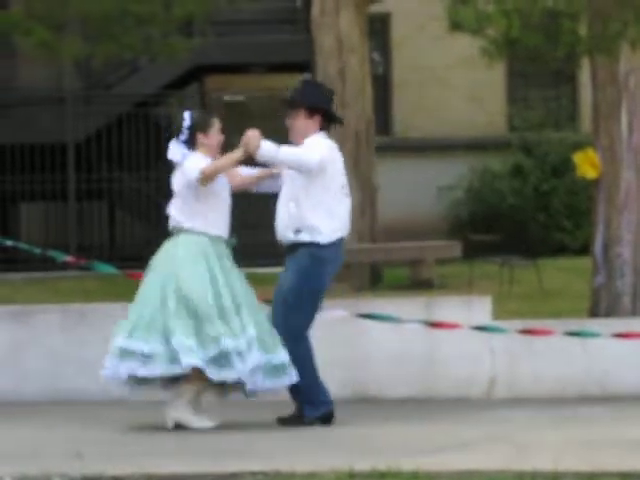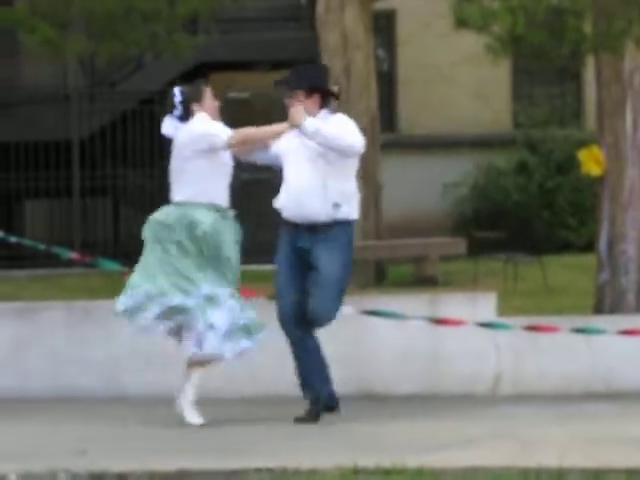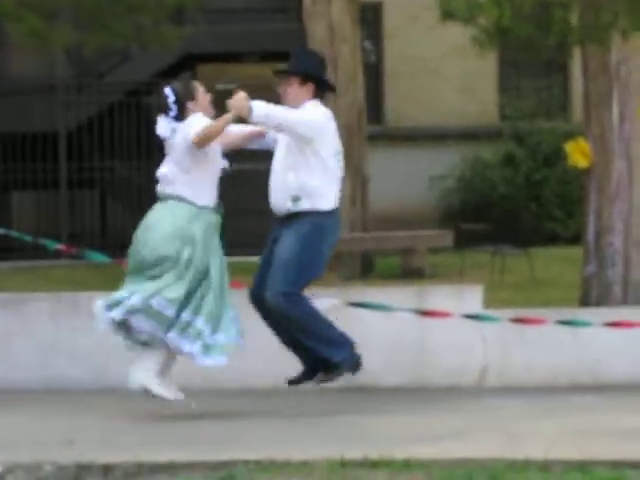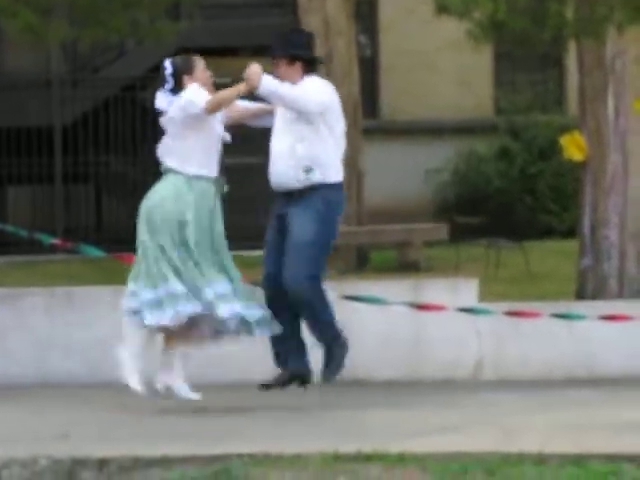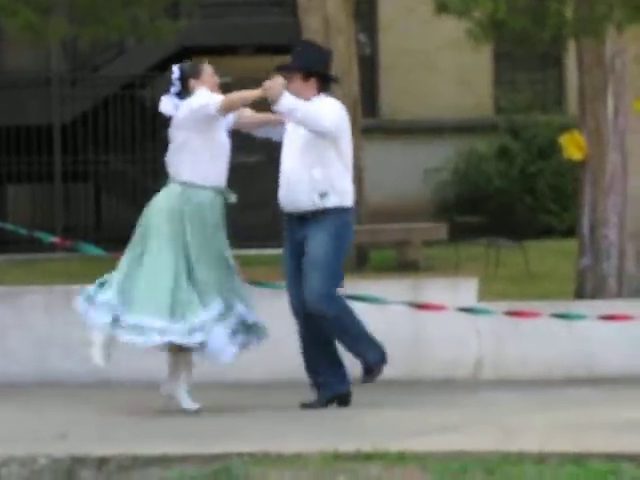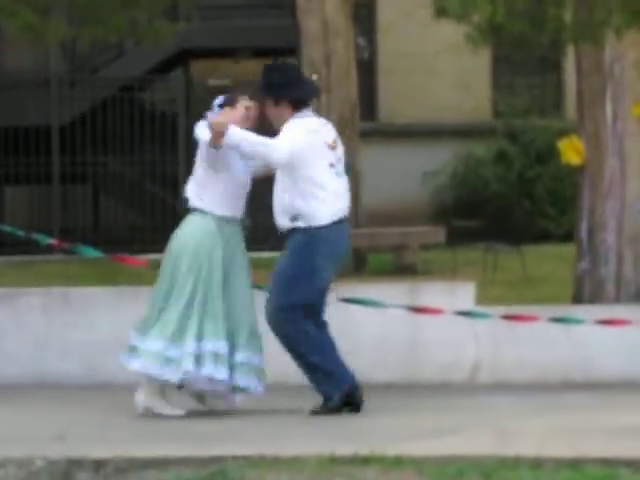
dt=0.4s
person 1, frame 1
left shoulder: (321, 148)
right shoulder: (310, 155)
left elbow: (300, 161)
right elbow: (284, 180)
left wrist: (262, 148)
left hip: (312, 255)
right hip: (305, 254)
left knee: (286, 330)
right knee: (286, 330)
left ankle: (316, 407)
right ankle: (310, 404)
person 1, frame 2
left shoulder: (340, 126)
right shoulder: (293, 138)
left elbow: (356, 146)
right elbow: (264, 151)
left wrist: (307, 125)
left hip: (333, 235)
right hip: (293, 233)
left knee: (319, 311)
right knee: (290, 314)
left ankle: (316, 342)
right ankle: (321, 394)
person 1, frame 3
left shoulder: (315, 116)
right shoulder: (303, 124)
left elbow: (288, 122)
right elbow: (276, 134)
left wrist: (253, 109)
left hip: (312, 225)
right hip: (294, 225)
left knee: (280, 297)
right knee: (263, 296)
left ankle: (339, 353)
right ankle: (318, 357)
person 1, frame 4
left shoulder: (318, 89)
right shoulder: (295, 97)
left elbow: (302, 105)
right elbow: (279, 113)
left wrist: (263, 83)
left hip: (319, 199)
right hip: (289, 201)
left knee: (299, 280)
right knee: (274, 281)
left ankle: (332, 341)
right ankle: (294, 364)
person 1, frame 5
left shoulder: (331, 110)
right shoulder: (303, 116)
left elbow: (316, 121)
right elbow: (286, 126)
left wrist: (281, 99)
left hip: (330, 222)
right hip: (298, 224)
left knee: (319, 299)
right knee: (303, 307)
left ankle: (370, 351)
right ankle: (331, 388)
person 1, frame 6
left shoulder: (298, 133)
right shoulder: (321, 127)
left elbow: (275, 154)
left wrist: (229, 131)
left hip: (313, 237)
right hip: (331, 233)
left knee: (283, 314)
right knee: (306, 317)
left ankle: (337, 383)
right ankle: (343, 391)
person 2, frame 1
left shoulder: (198, 167)
right shoulder: (195, 164)
left elbow: (239, 181)
right elbow: (209, 174)
left wrist: (275, 170)
right wrist: (241, 152)
left hip: (195, 258)
right hip: (196, 257)
left knee: (198, 335)
right knee: (213, 329)
left ankle: (179, 406)
right ankle: (179, 406)
person 2, frame 2
left shoulder: (209, 137)
right shoulder: (200, 130)
left elbow: (240, 146)
right elbow: (241, 137)
left wrist: (280, 142)
right wrist: (286, 127)
left hip: (212, 229)
right hip: (186, 224)
left knee: (214, 318)
left ankle: (186, 396)
person 2, frame 3
left shoulder: (188, 130)
right shoulder: (193, 127)
left elbow: (233, 138)
right elbow: (208, 135)
left wrist: (268, 128)
right wrist: (232, 115)
left hip: (175, 224)
right hip: (184, 225)
left knee: (183, 304)
right knee: (190, 303)
left ankle: (153, 372)
right ankle: (149, 368)
person 2, frame 4
left shoulder: (202, 105)
right shoulder: (188, 99)
left elbow: (240, 113)
right elbow: (218, 102)
right wrist: (246, 84)
left hip: (196, 202)
right hip: (180, 201)
left knee: (193, 287)
right knee: (170, 280)
left ankle: (169, 371)
right ankle: (131, 350)
person 2, frame 5
left shoulder: (208, 112)
right shoulder: (197, 105)
left elbow: (249, 119)
right elbow: (232, 102)
right wrist: (266, 92)
left hip: (200, 210)
right hip: (182, 207)
left knee: (199, 294)
right knee: (159, 284)
left ankle: (177, 381)
right ankle: (107, 332)
person 2, frame 6
left shoulder: (241, 151)
right shoulder: (214, 142)
right elbow: (215, 133)
right wrist: (227, 120)
left hip: (227, 240)
right hip: (204, 236)
left knee: (218, 316)
right knee: (192, 312)
left ankle: (196, 379)
right ankle: (150, 393)
